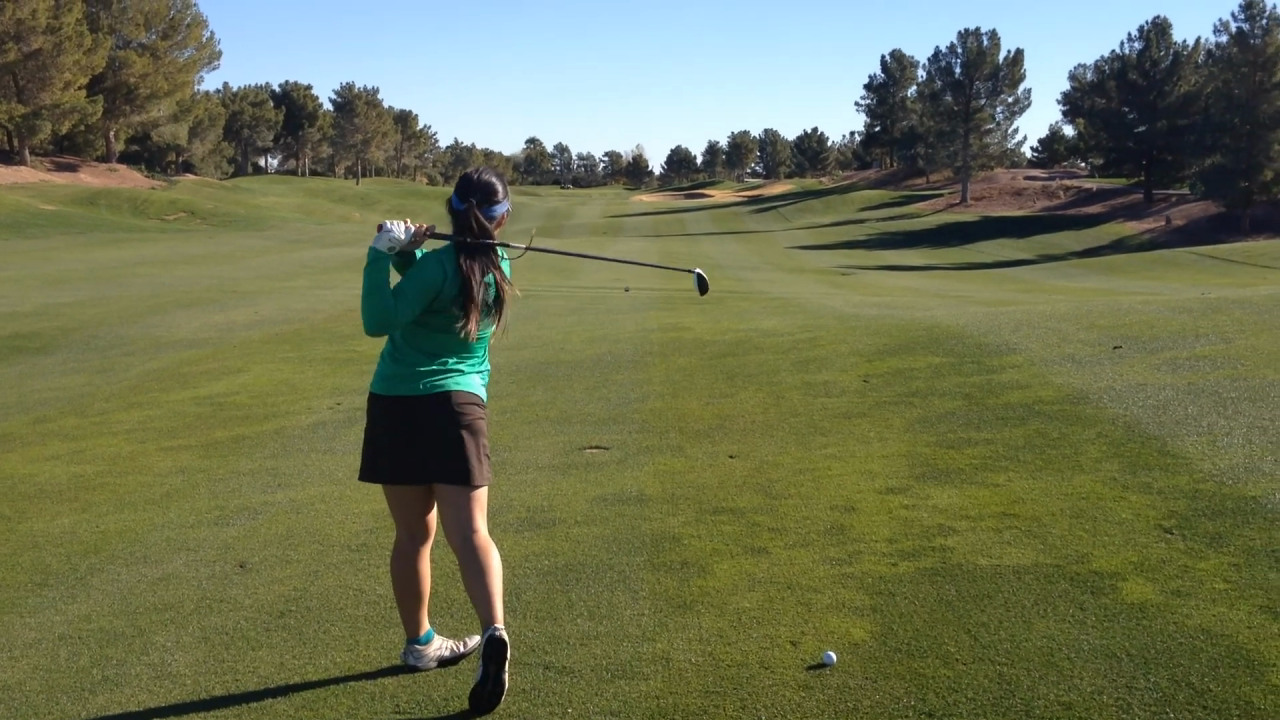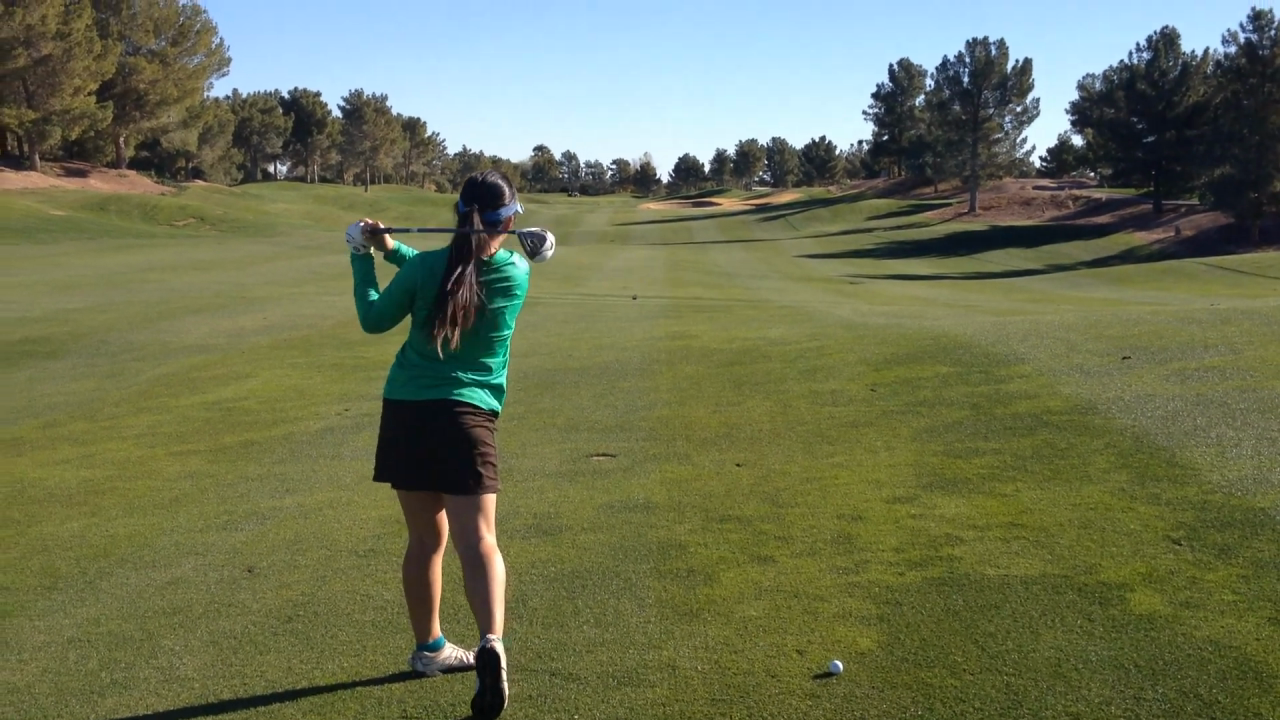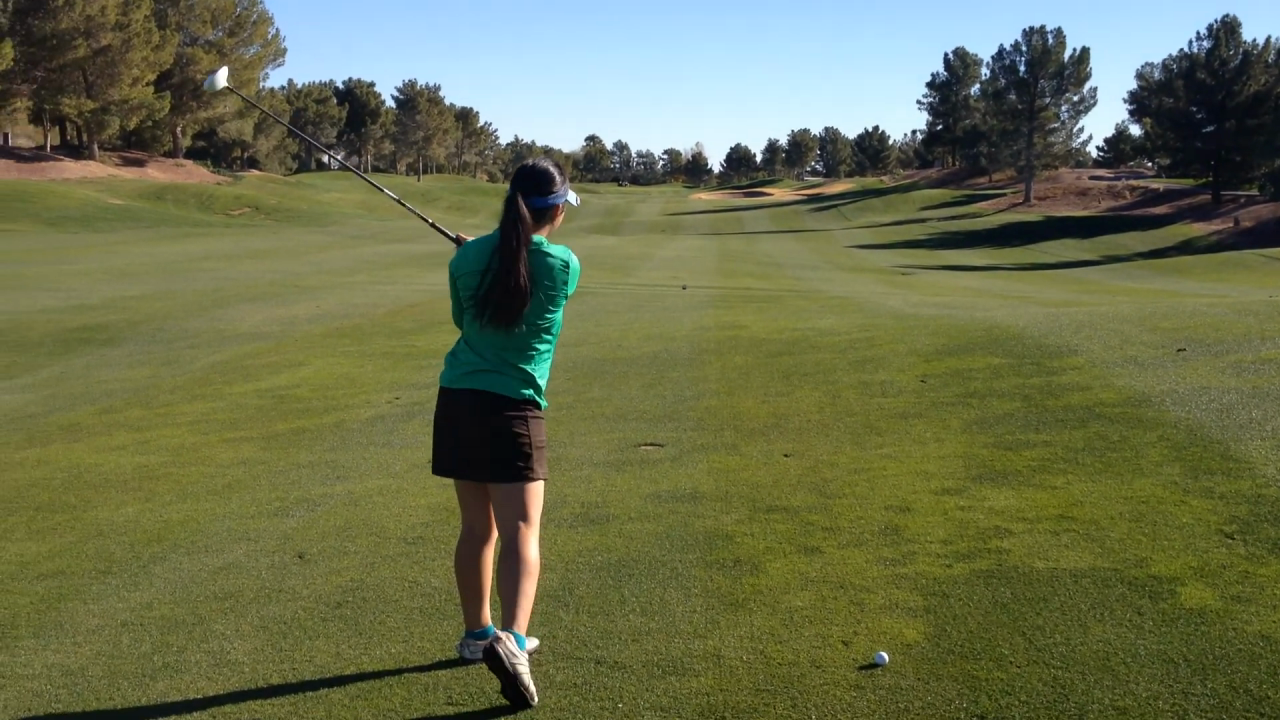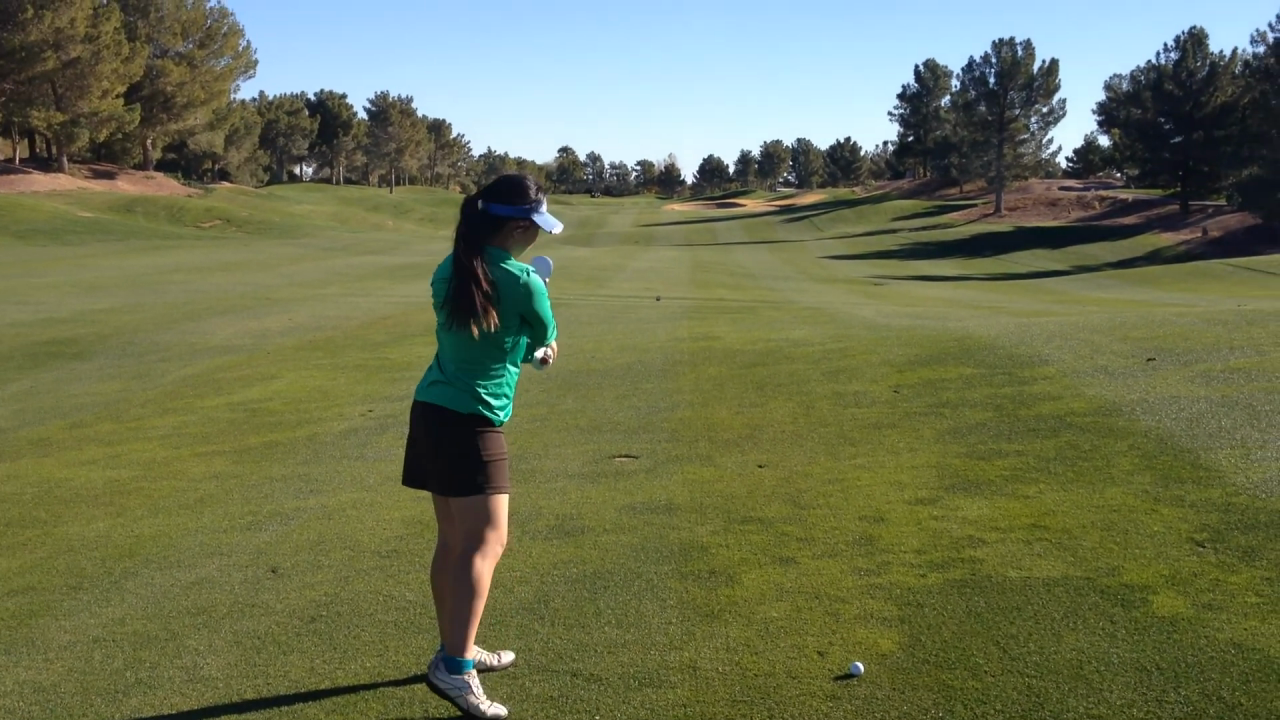
dt=0.3s
person 1, frame 1
left shoulder: (436, 267)
right shoulder: (496, 265)
left elbow: (378, 322)
left wrist: (382, 250)
right wrist: (409, 249)
left hip: (395, 405)
right hip: (456, 407)
left knee: (412, 533)
right knee: (469, 533)
left ankle: (419, 642)
right ankle: (493, 633)
person 1, frame 2
left shoulder: (425, 268)
right shoulder: (517, 271)
left elbow: (374, 319)
left wrist: (362, 256)
right wrist: (392, 248)
left hip: (406, 410)
right hip: (467, 416)
left knee: (426, 538)
right knee: (478, 541)
left ankle: (428, 647)
right ankle: (492, 642)
person 1, frame 3
left shoulder: (469, 257)
right shoulder: (564, 265)
left hip: (457, 399)
right hip: (511, 407)
left knee: (478, 527)
right knee: (522, 528)
left ankle: (479, 634)
right ankle: (508, 640)
person 1, frame 4
left shoulder: (448, 270)
right shoulder: (523, 280)
right elbow: (545, 332)
left wrist: (527, 350)
right wrist: (543, 345)
left hip: (432, 412)
right hip: (472, 422)
left knee: (454, 540)
right knee: (485, 543)
left ankle: (455, 649)
right ankle: (455, 667)
